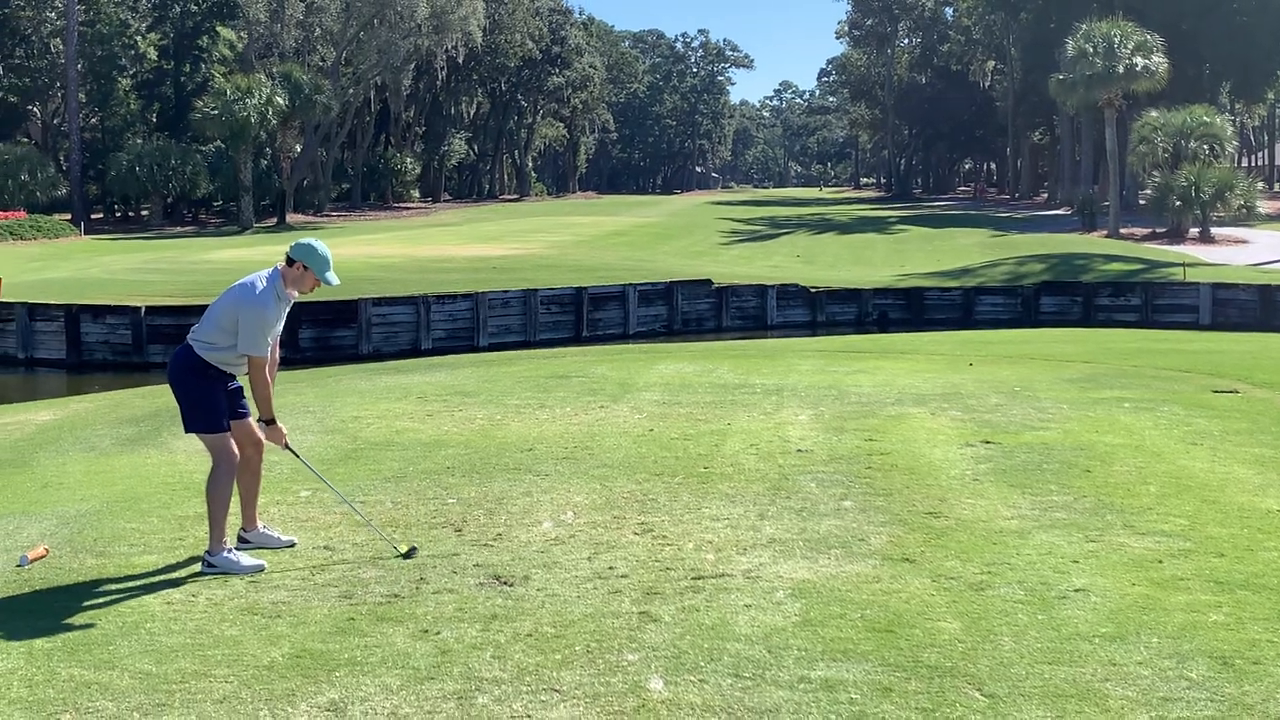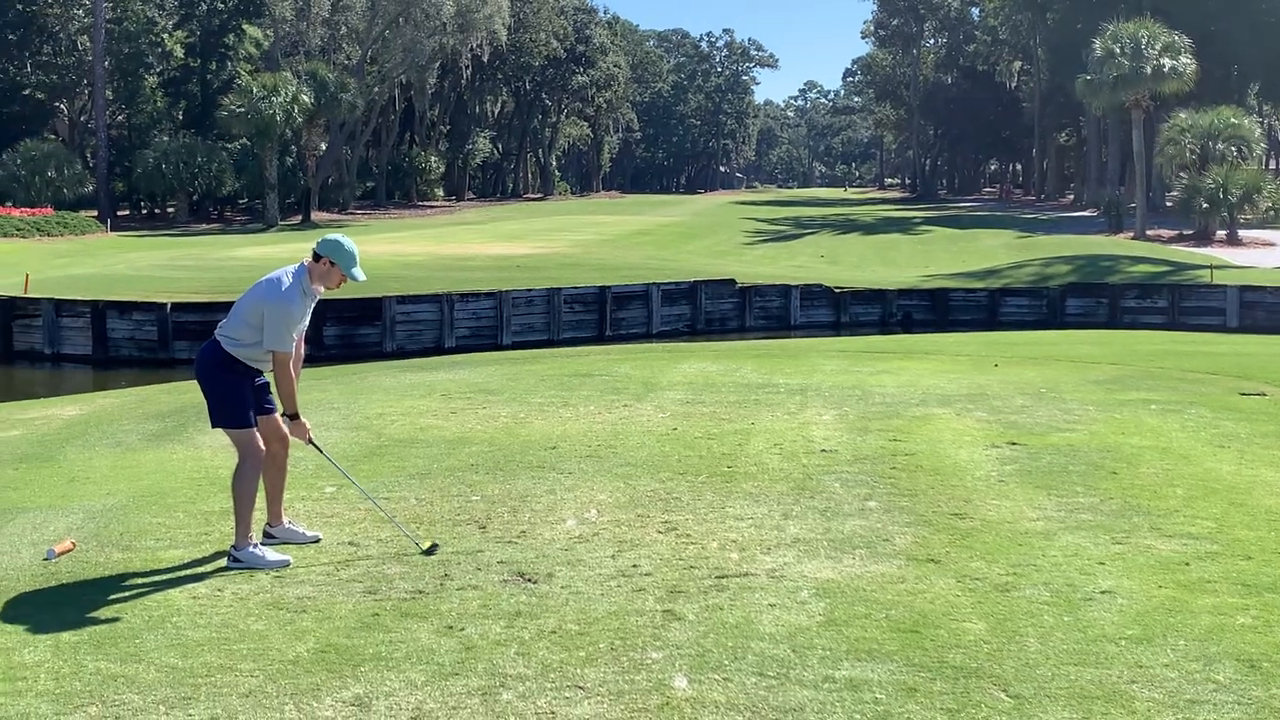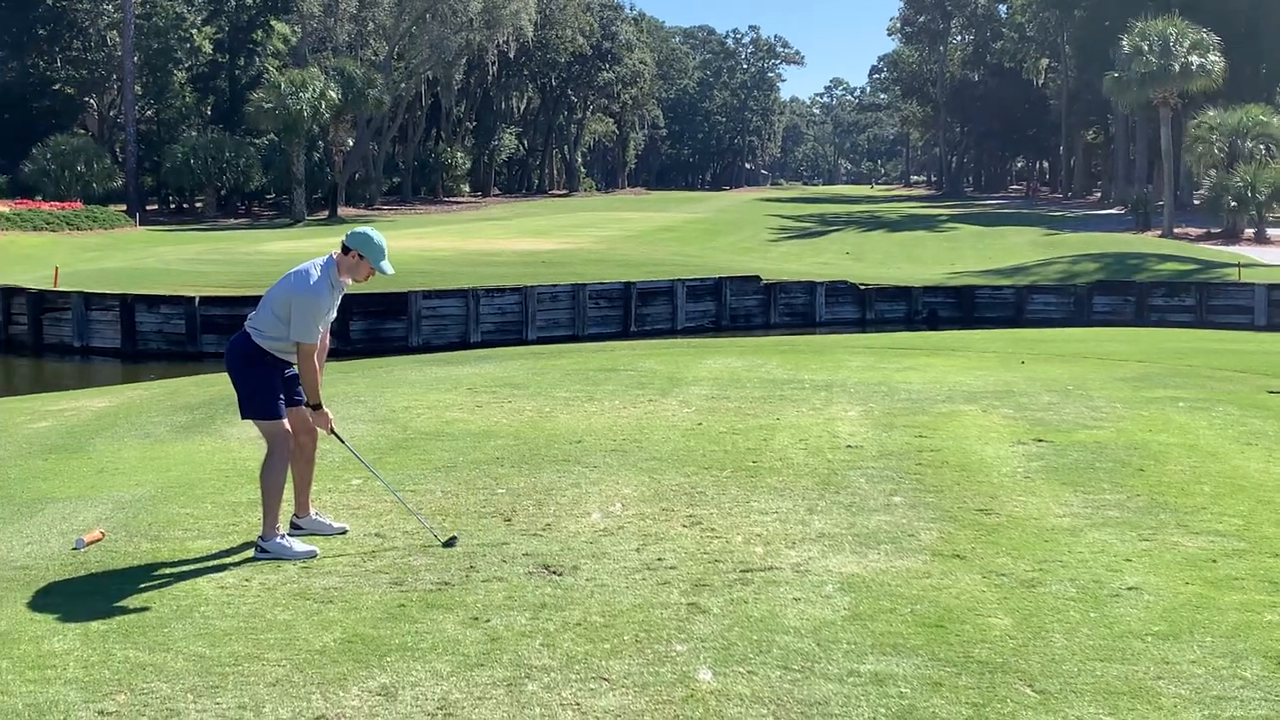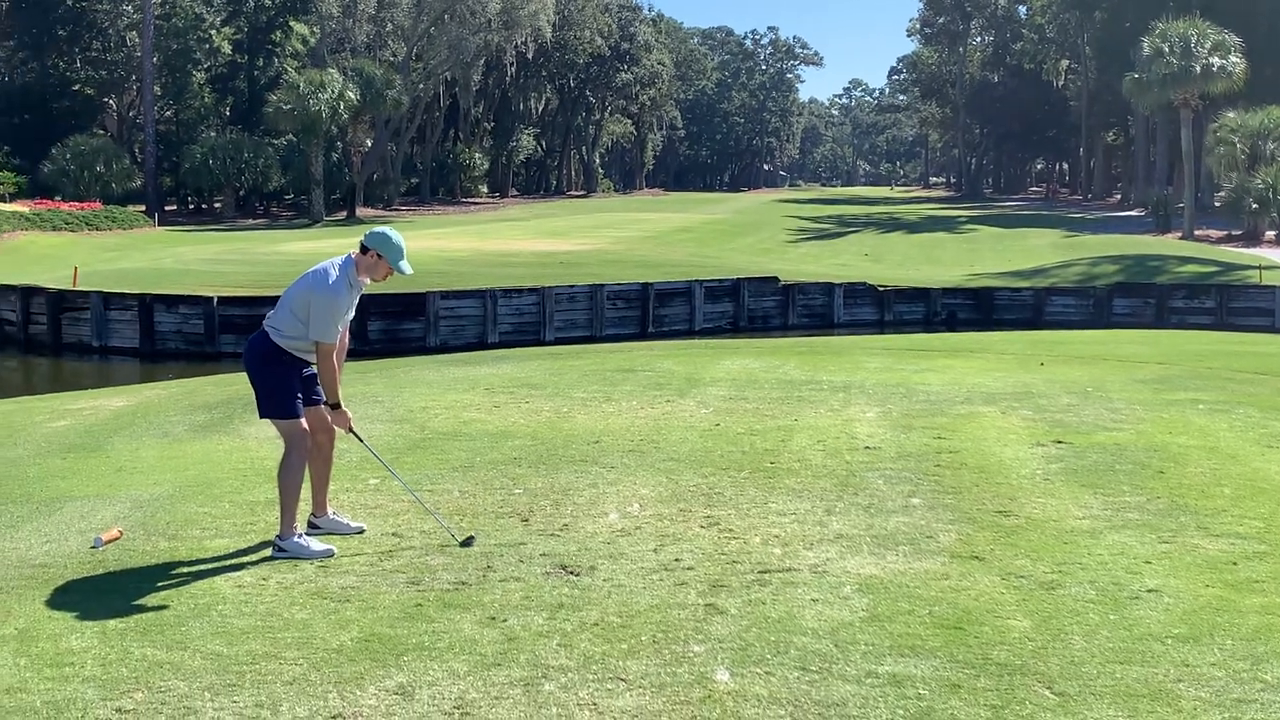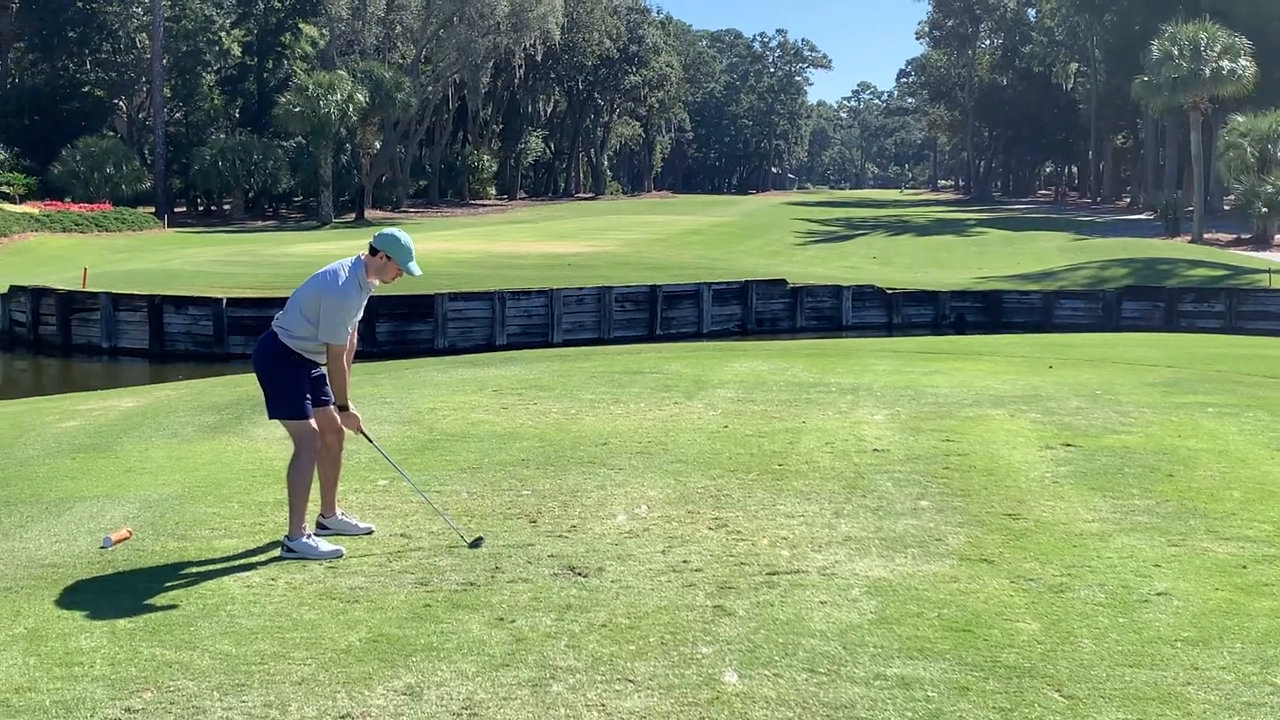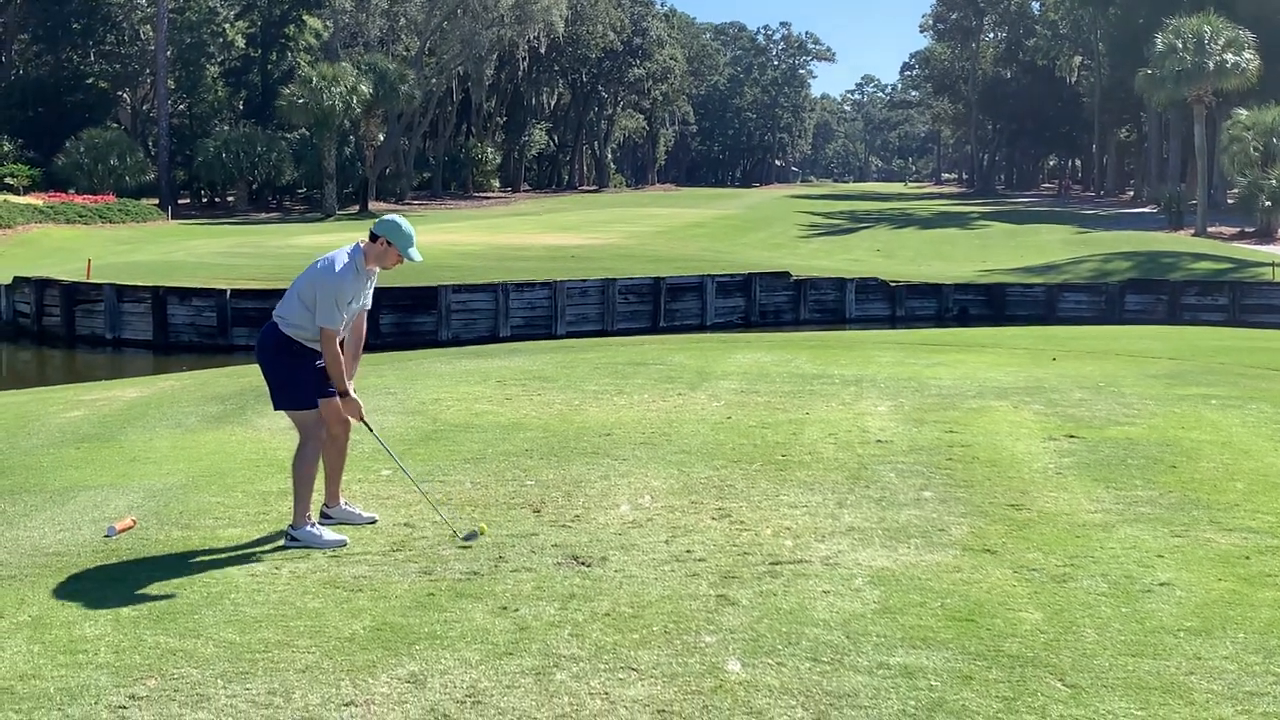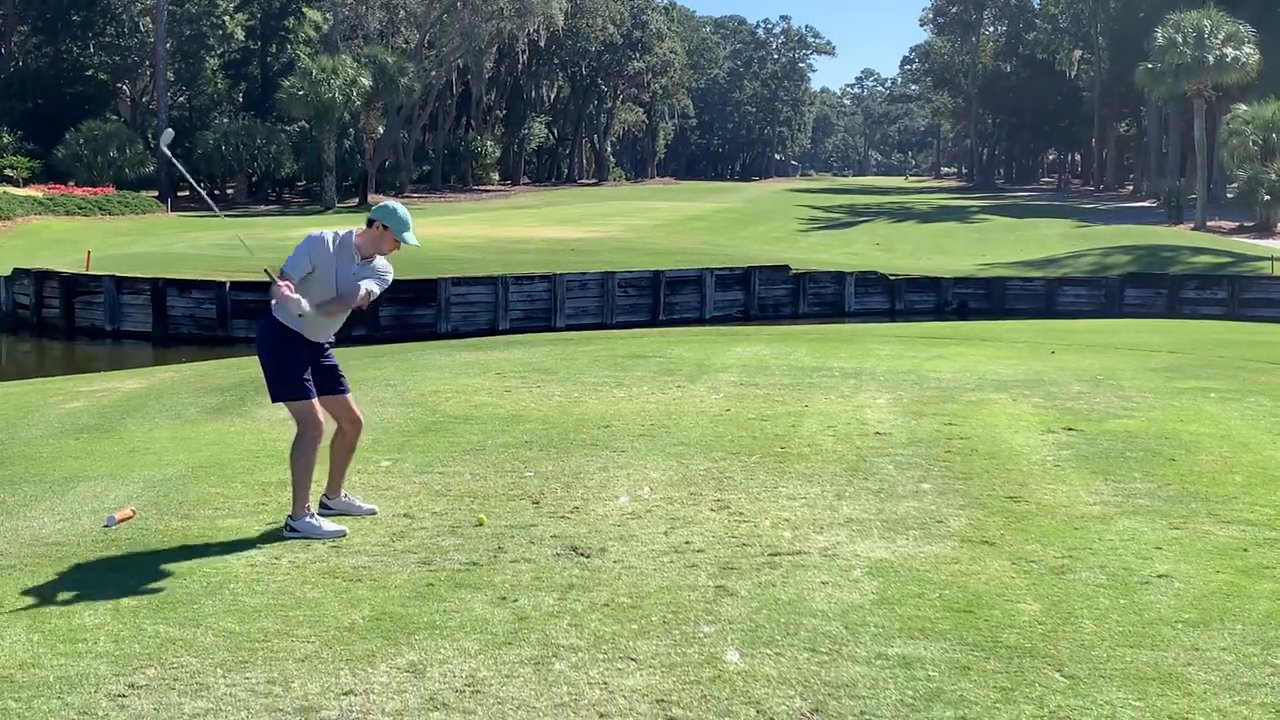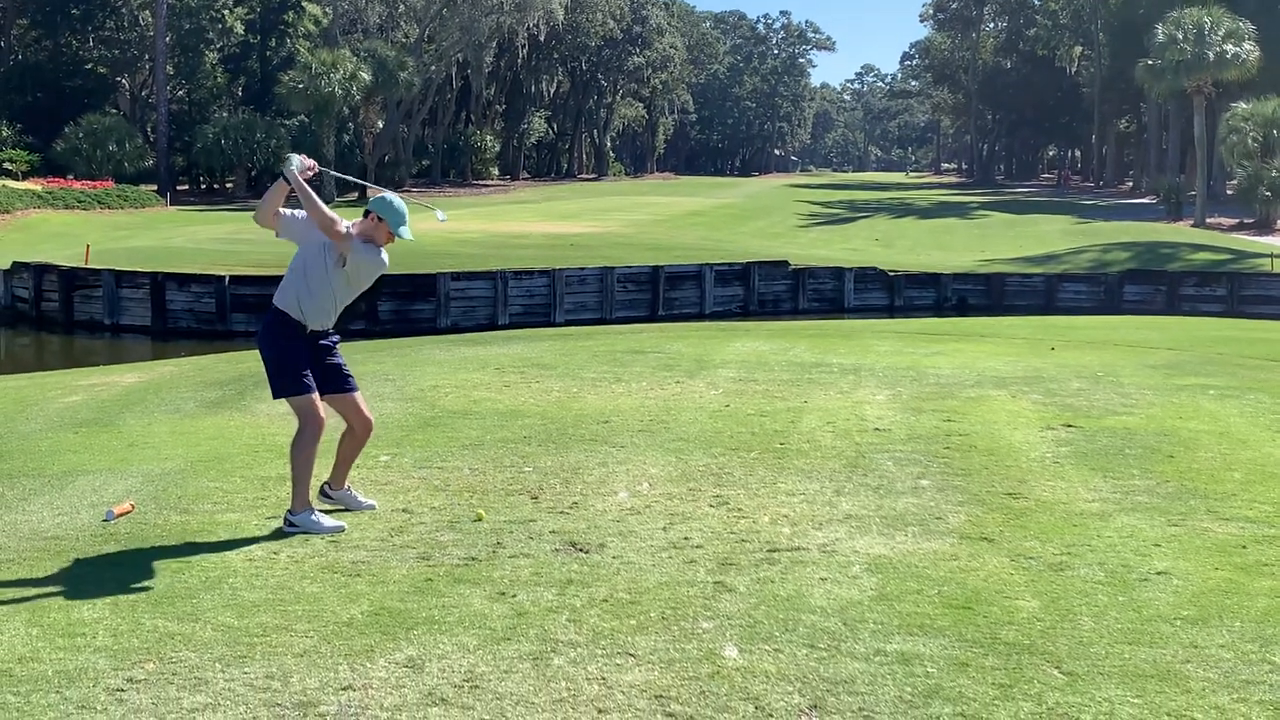
dt=0.3s
person 1, frame 1
left shoulder: (282, 292)
right shoulder: (260, 302)
left elbow: (272, 353)
right elbow: (258, 370)
left wrist: (264, 416)
right wrist: (270, 421)
left hip: (219, 371)
right hip: (194, 371)
left knee: (253, 445)
right knee: (227, 457)
left ankle: (251, 529)
right ankle: (217, 552)
person 1, frame 2
left shoulder: (308, 287)
right shoulder: (285, 297)
left elbow: (297, 347)
right elbow: (282, 365)
left wrist: (290, 409)
right wrist: (294, 416)
left hip: (246, 367)
right hip: (222, 366)
left knee: (279, 441)
right knee: (253, 452)
left ankle: (276, 524)
right ankle: (242, 547)
person 1, frame 3
left shoulder: (336, 279)
right shoulder: (313, 289)
left elbow: (322, 339)
right elbow: (307, 356)
left wrist: (315, 394)
right wrist: (316, 406)
left hip: (276, 358)
right hip: (252, 357)
left knee: (306, 433)
right knee: (282, 442)
left ankle: (303, 516)
right ankle: (269, 537)
person 1, frame 4
left shoulder: (354, 278)
right shoulder: (332, 288)
left elbow: (341, 338)
right elbow: (326, 355)
left wrist: (335, 394)
right wrist: (336, 405)
left hip: (294, 357)
right hip: (270, 356)
left knee: (324, 433)
right knee: (299, 442)
left ankle: (321, 515)
right ankle: (287, 537)
person 1, frame 5
left shoulder: (362, 278)
right shoulder: (342, 291)
left elbow: (350, 339)
right elbow: (336, 357)
left wrist: (343, 397)
right wrist: (344, 407)
left hip: (303, 357)
right hip: (279, 357)
left knee: (333, 433)
right knee: (309, 442)
left ankle: (329, 516)
right ankle: (296, 537)
person 1, frame 6
left shoulder: (368, 271)
right shoulder: (339, 275)
left elbow: (357, 329)
right elbow: (329, 343)
left wrist: (349, 382)
right wrist: (344, 393)
left hip: (306, 348)
right hip: (282, 347)
left knee: (339, 424)
right knee: (314, 432)
left ankle: (333, 505)
right ankle: (300, 526)
person 1, frame 7
left shoulder: (381, 273)
right shoulder: (321, 242)
left elbow: (347, 302)
right elbow: (281, 283)
left wrist: (307, 307)
right wrist: (283, 292)
left hip: (317, 344)
right hip: (281, 337)
left knee: (351, 421)
right knee: (312, 423)
left ankle: (333, 497)
right ankle: (299, 517)
person 1, frame 8
left shoulder: (375, 259)
right shoulder: (317, 223)
left elbow: (334, 231)
right elbow: (263, 218)
left wrist: (298, 181)
right wrist: (288, 179)
left hip: (320, 339)
right hip: (282, 331)
left knee: (362, 422)
right knee: (313, 418)
left ankle: (336, 487)
right ankle: (299, 512)
